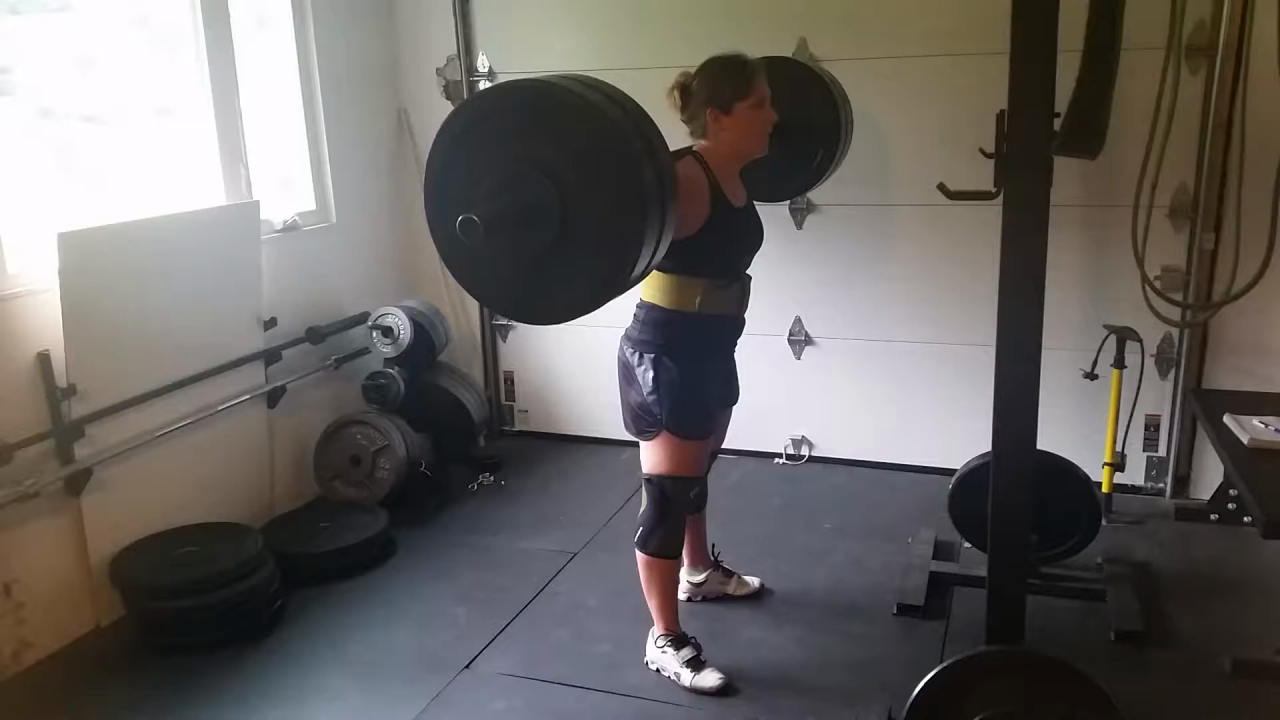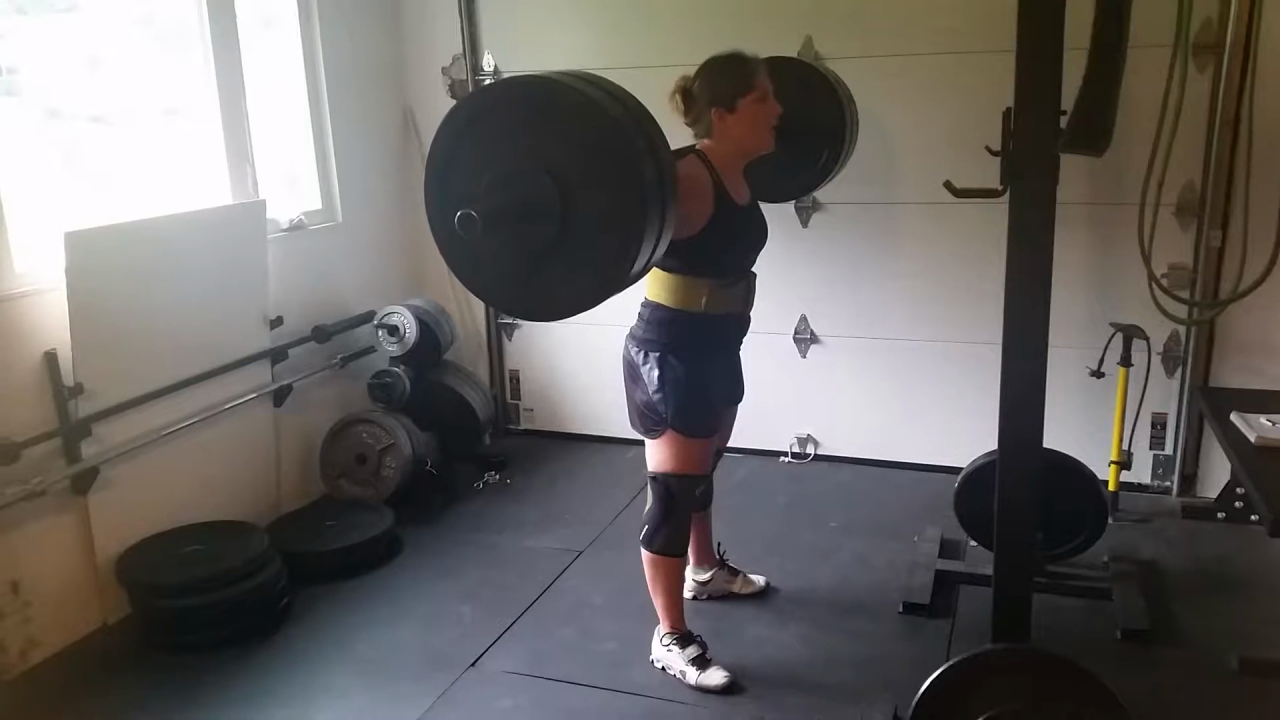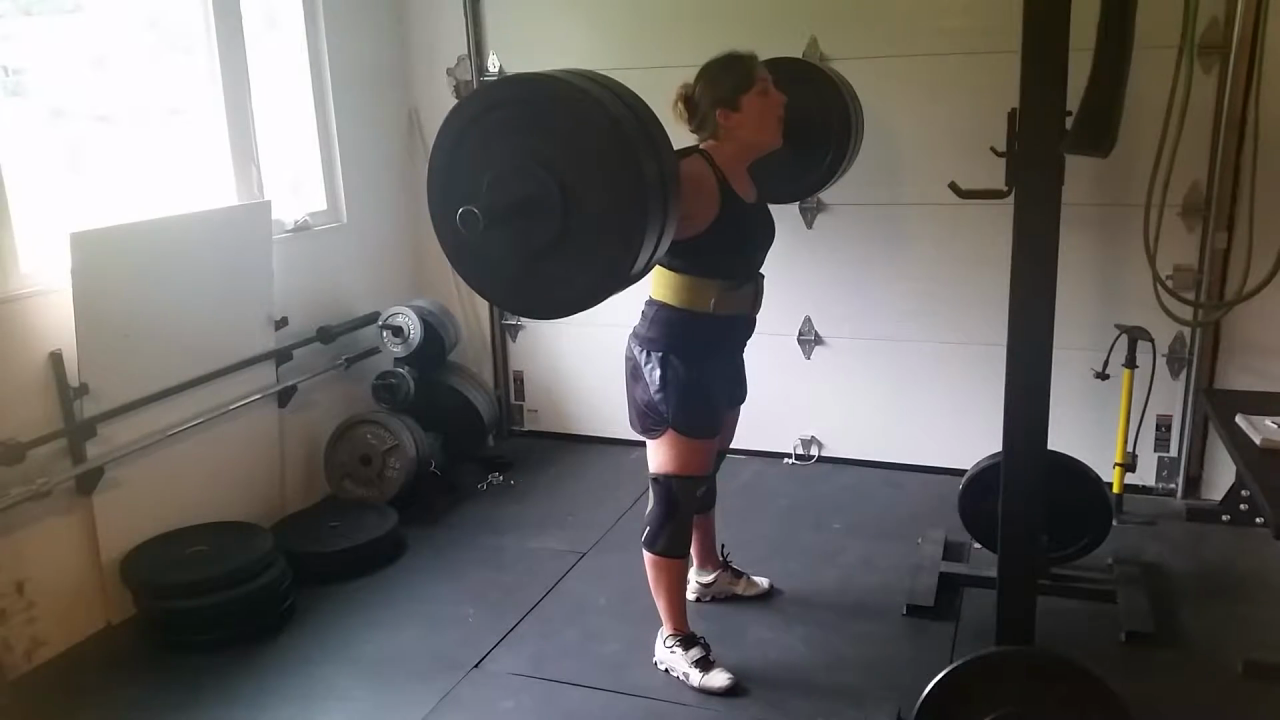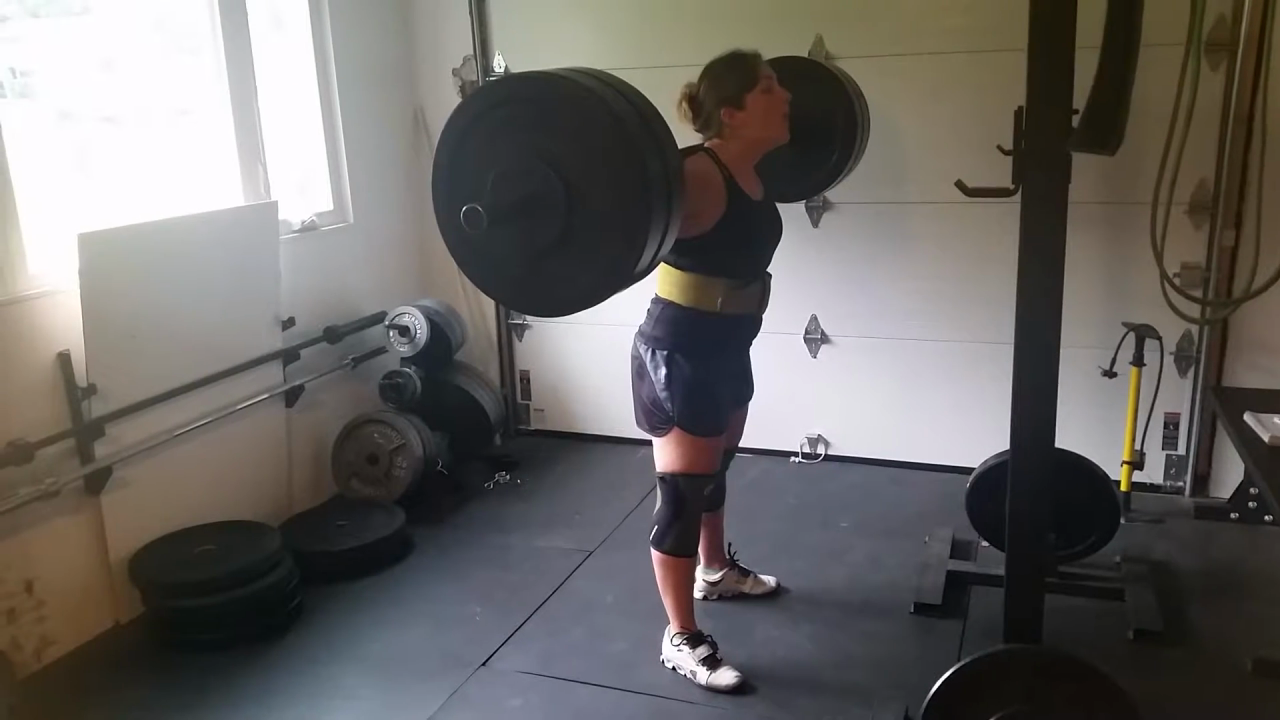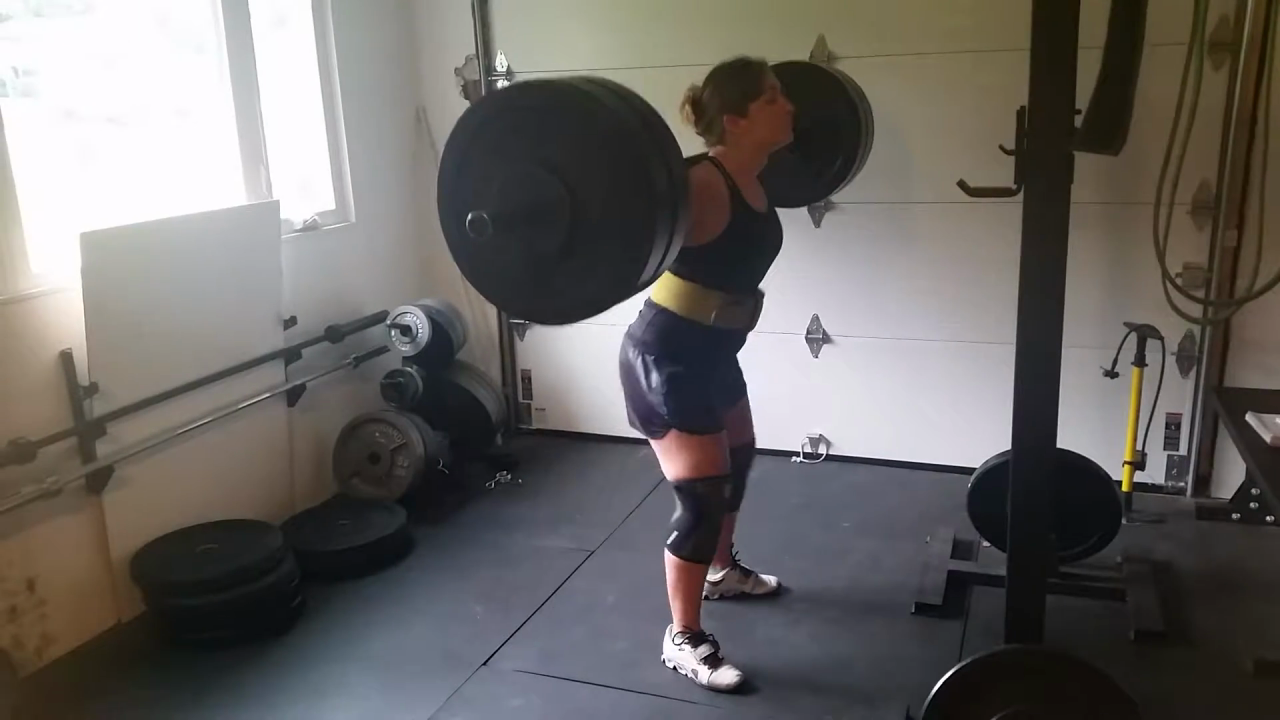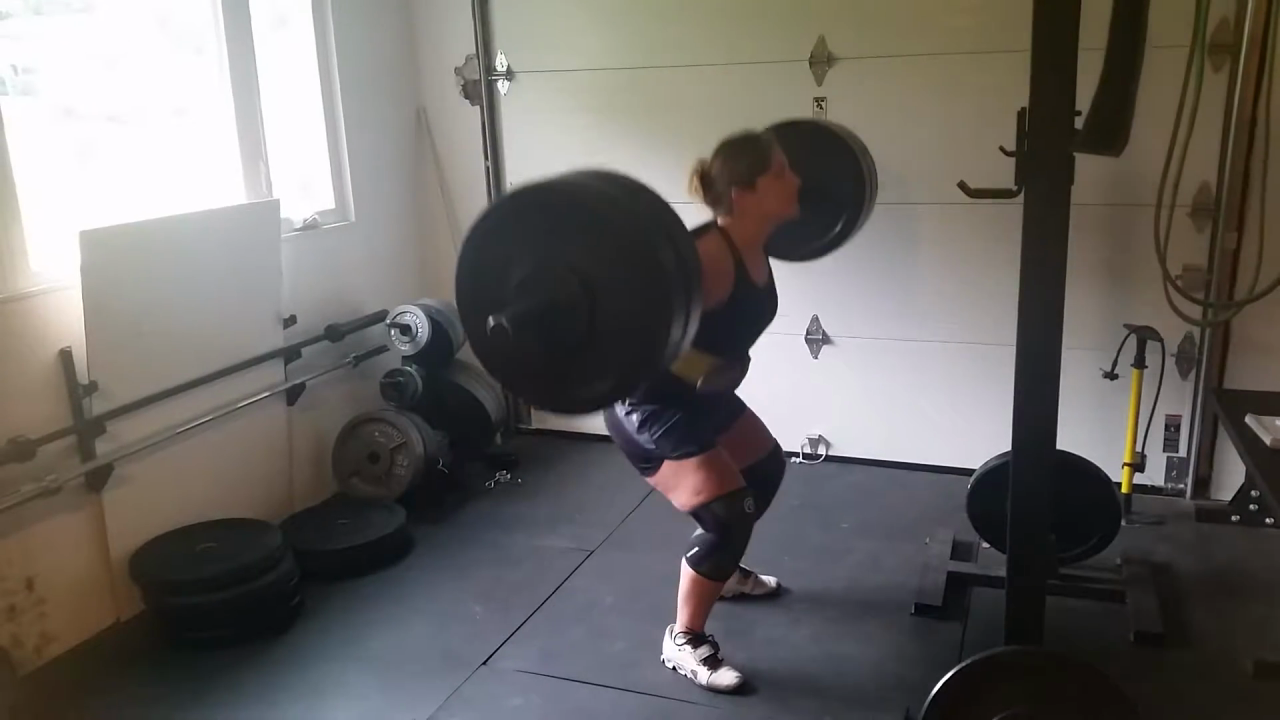
dt=0.3s
person 1, frame 1
left shoulder: (730, 177)
right shoulder: (681, 180)
left hip: (710, 348)
right hip: (664, 355)
left knee: (696, 474)
right knee: (667, 494)
left ankle: (700, 571)
right ankle: (665, 641)
person 1, frame 2
left shoulder: (733, 174)
right shoulder: (685, 180)
left wrist: (770, 142)
left hip: (716, 348)
right hip: (670, 354)
left knee: (703, 471)
right knee: (674, 493)
left ankle: (706, 569)
right ankle: (671, 639)
person 1, frame 3
left shoulder: (739, 174)
right shoulder: (691, 178)
left hip: (719, 348)
right hip: (673, 354)
left knee: (706, 472)
right knee: (675, 494)
left ankle: (710, 571)
right ankle: (675, 641)
person 1, frame 4
left shoulder: (747, 172)
right shoulder: (697, 176)
left hip: (725, 346)
right hip: (678, 352)
left knee: (715, 469)
right knee: (682, 493)
left ankle: (716, 569)
right ankle: (681, 640)
person 1, frame 5
left shoulder: (749, 179)
right shoulder: (703, 185)
left hip: (712, 353)
right hip: (666, 359)
left knee: (734, 469)
right knee: (705, 497)
left ankle: (721, 571)
right ankle: (684, 639)
person 1, frame 6
left shoulder: (752, 246)
right shoulder: (708, 256)
left hip: (703, 396)
right hip: (652, 407)
left knee: (765, 470)
right knee: (729, 514)
left ankle: (725, 572)
right ankle: (684, 640)
